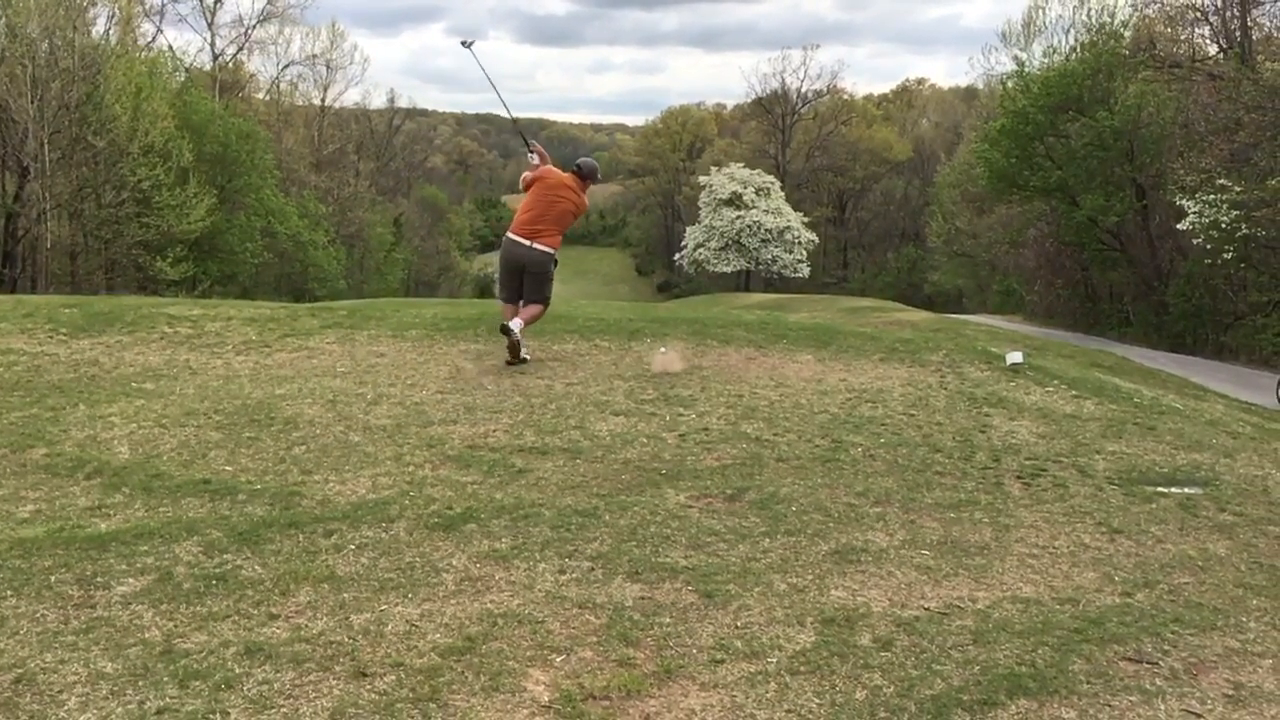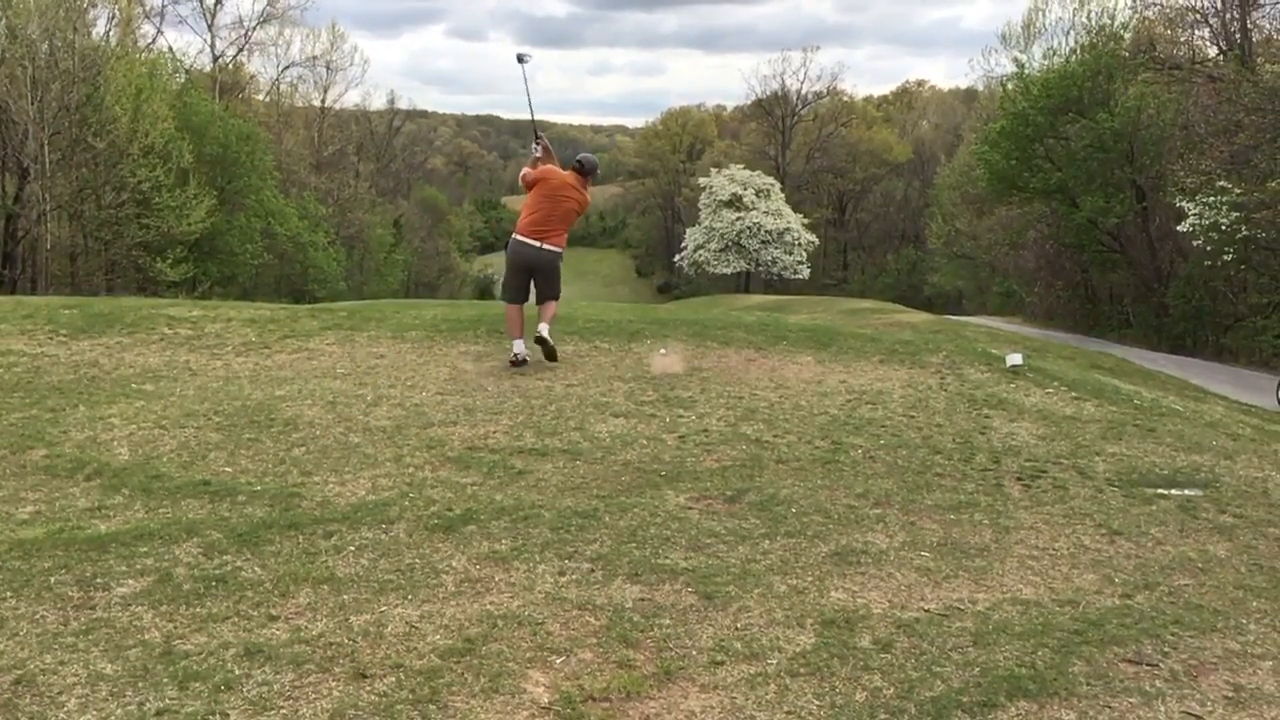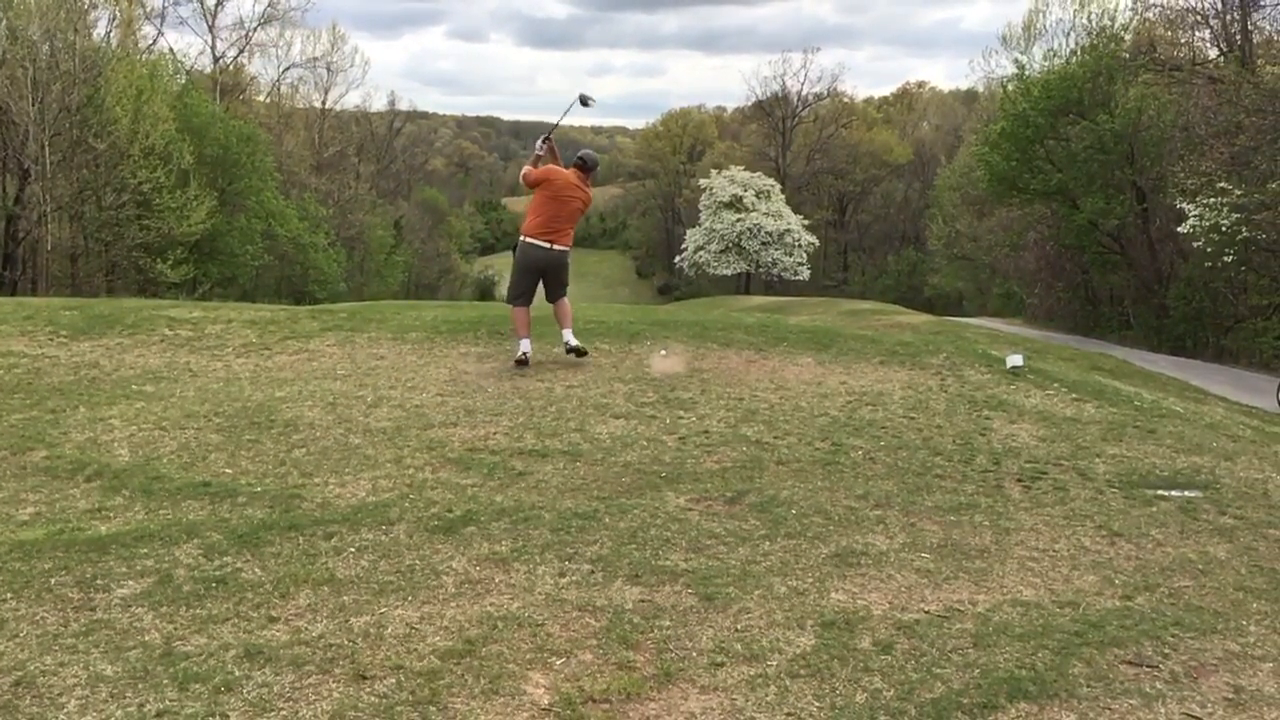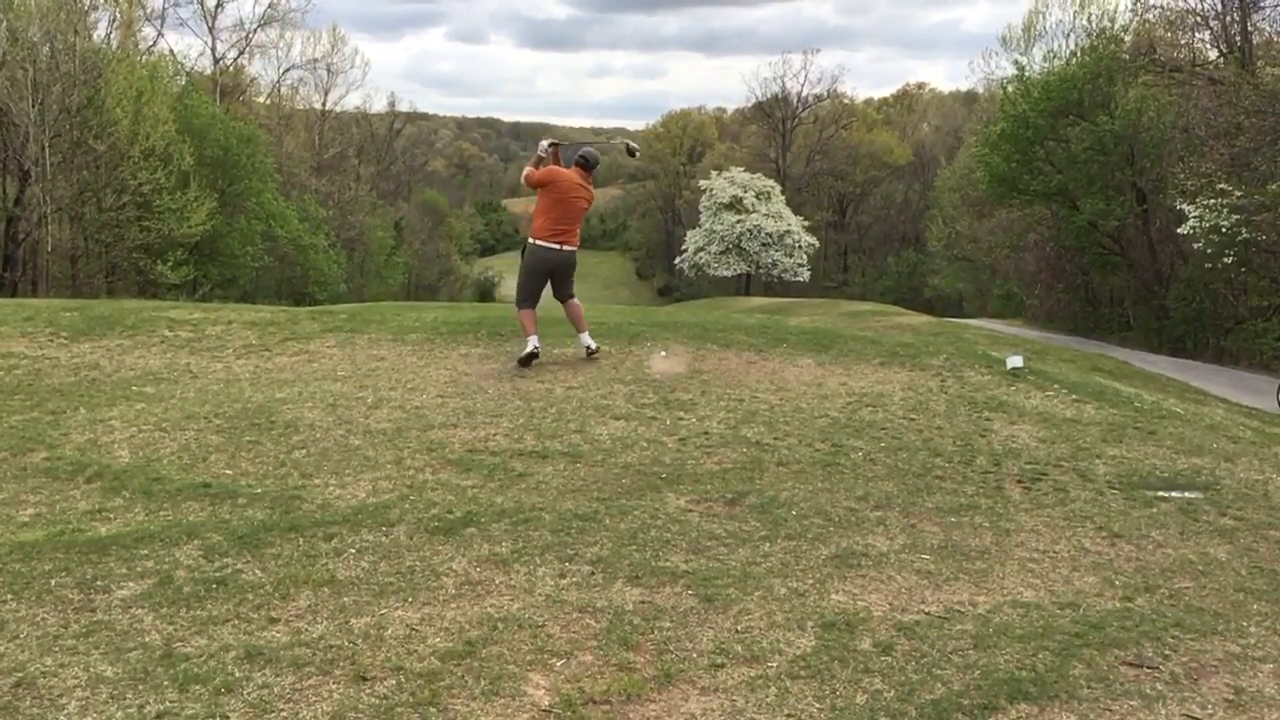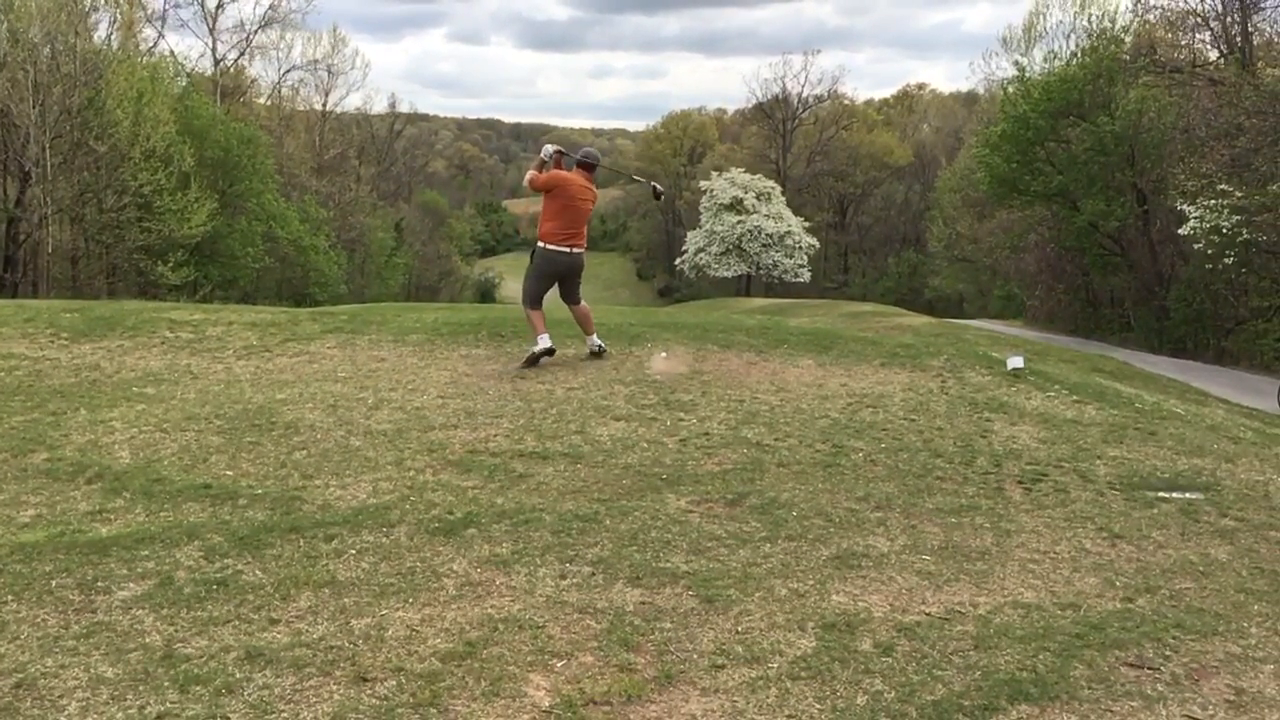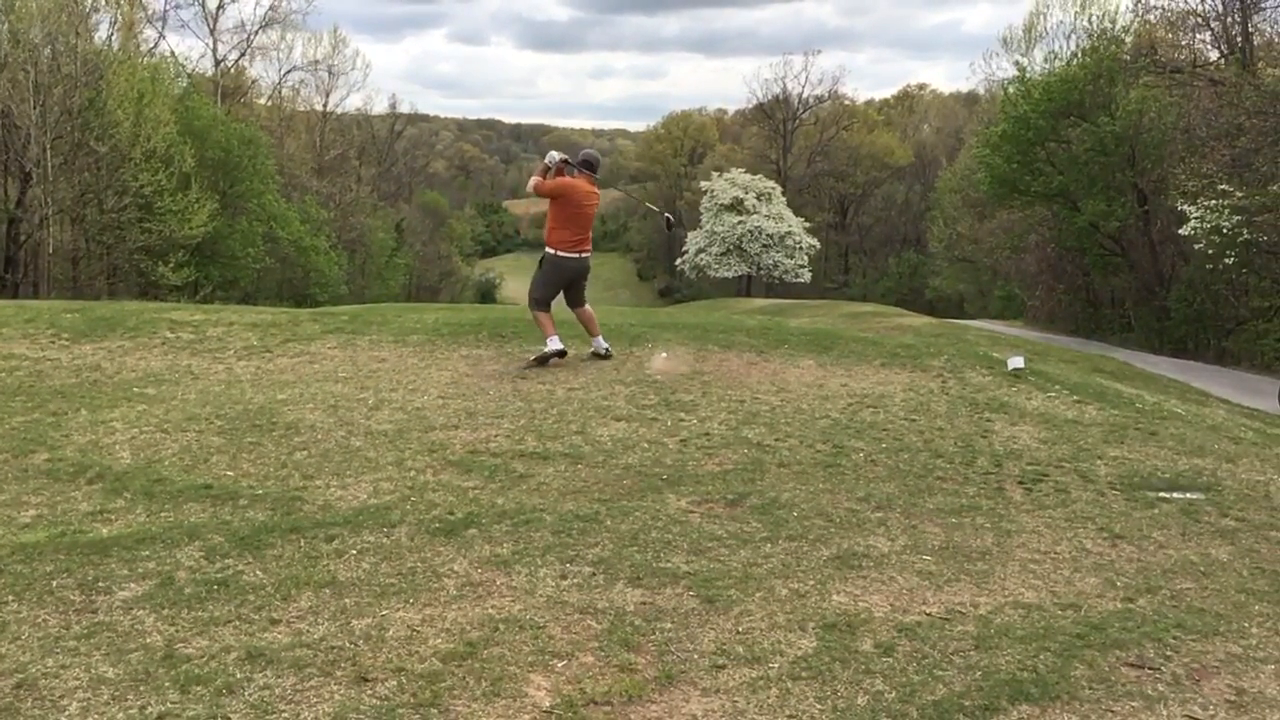
dt=0.4s
person 1, frame 1
left shoulder: (548, 174)
right shoulder: (581, 203)
left elbow: (525, 182)
left wrist: (536, 162)
right wrist: (544, 157)
left hip: (513, 243)
right hip: (541, 254)
left knee: (510, 299)
right knee: (537, 303)
left ankle: (516, 350)
right ankle: (516, 325)
person 1, frame 2
left shoulder: (548, 174)
right shoulder: (583, 199)
left elbow: (524, 178)
left wrist: (536, 155)
right wrist: (548, 151)
left hip: (520, 245)
right hip: (550, 253)
left knee: (514, 299)
right knee: (549, 298)
left ankle: (518, 349)
right ankle: (543, 330)
person 1, frame 3
left shoulder: (551, 173)
right shoulder: (586, 195)
left elbow: (525, 176)
left wrist: (538, 153)
right wrist: (552, 151)
left hip: (530, 247)
right hip: (559, 253)
left knee: (519, 300)
right knee: (559, 296)
left ankle: (524, 347)
right ankle: (569, 338)
person 1, frame 4
left shoulder: (555, 174)
right shoulder: (588, 192)
left elbow: (526, 177)
left wrist: (540, 154)
right wrist: (555, 156)
left hip: (539, 249)
right hip: (567, 253)
left knee: (525, 301)
right knee: (567, 296)
left ankle: (532, 344)
right ankle: (587, 342)
person 1, frame 5
left shoulder: (560, 179)
right shoulder: (591, 192)
left elbow: (529, 181)
left wrist: (543, 158)
right wrist: (557, 162)
left hip: (549, 253)
right hip: (576, 256)
left knee: (531, 299)
right knee: (574, 299)
left ankle: (543, 342)
right ankle: (594, 342)
person 1, frame 6
left shoulder: (567, 185)
right shoulder: (593, 192)
left elbow: (533, 187)
left wrist: (548, 163)
right wrist: (559, 169)
left hip: (557, 258)
right hip: (582, 259)
left knee: (538, 302)
right knee: (578, 302)
left ankle: (554, 344)
right ankle: (600, 345)
